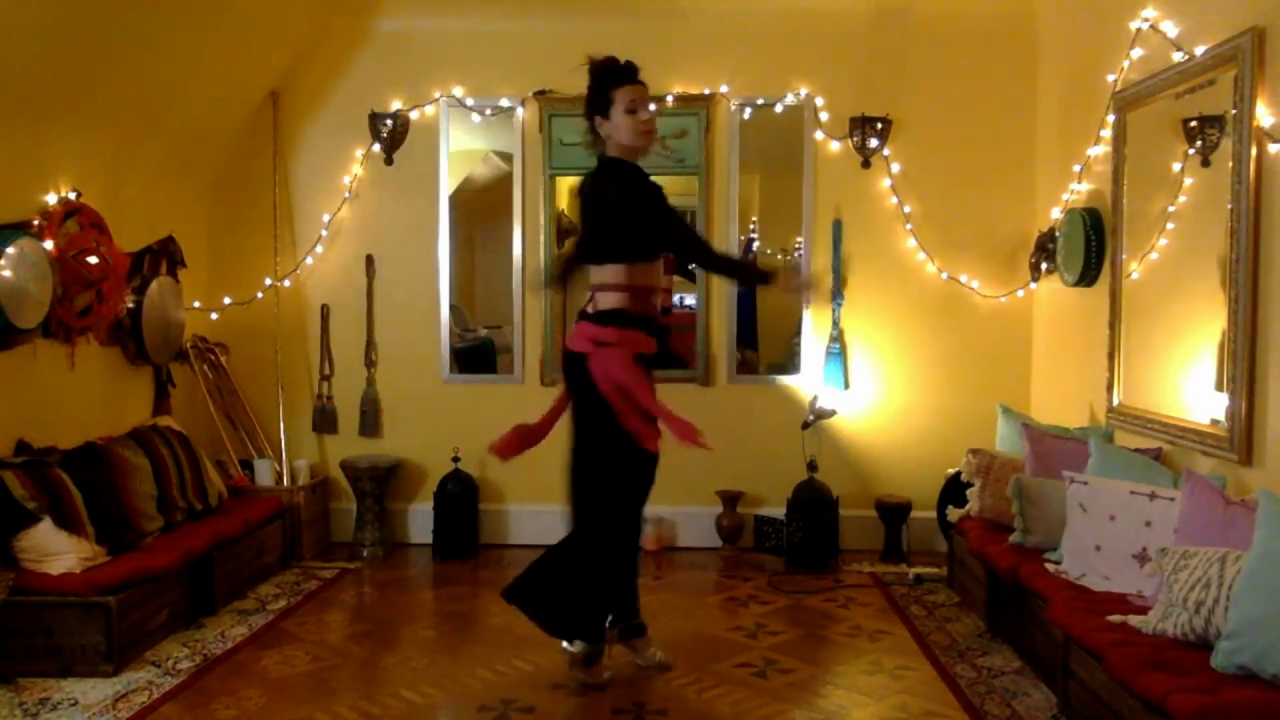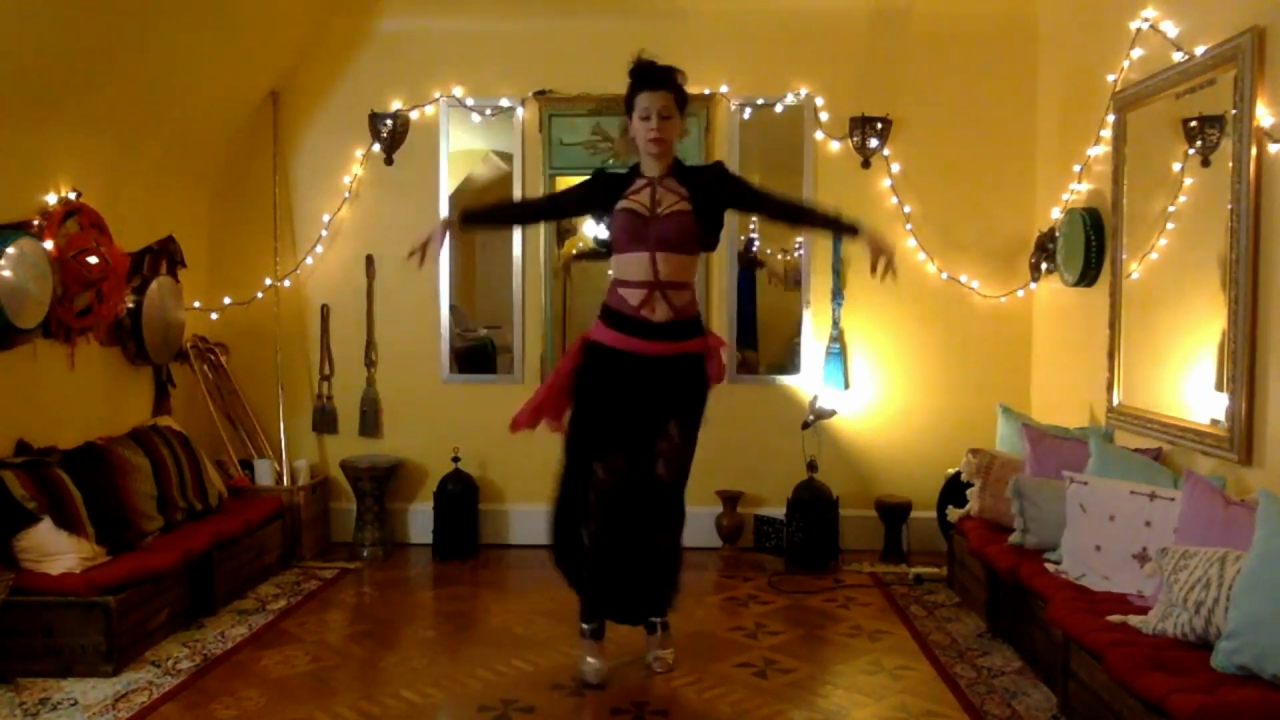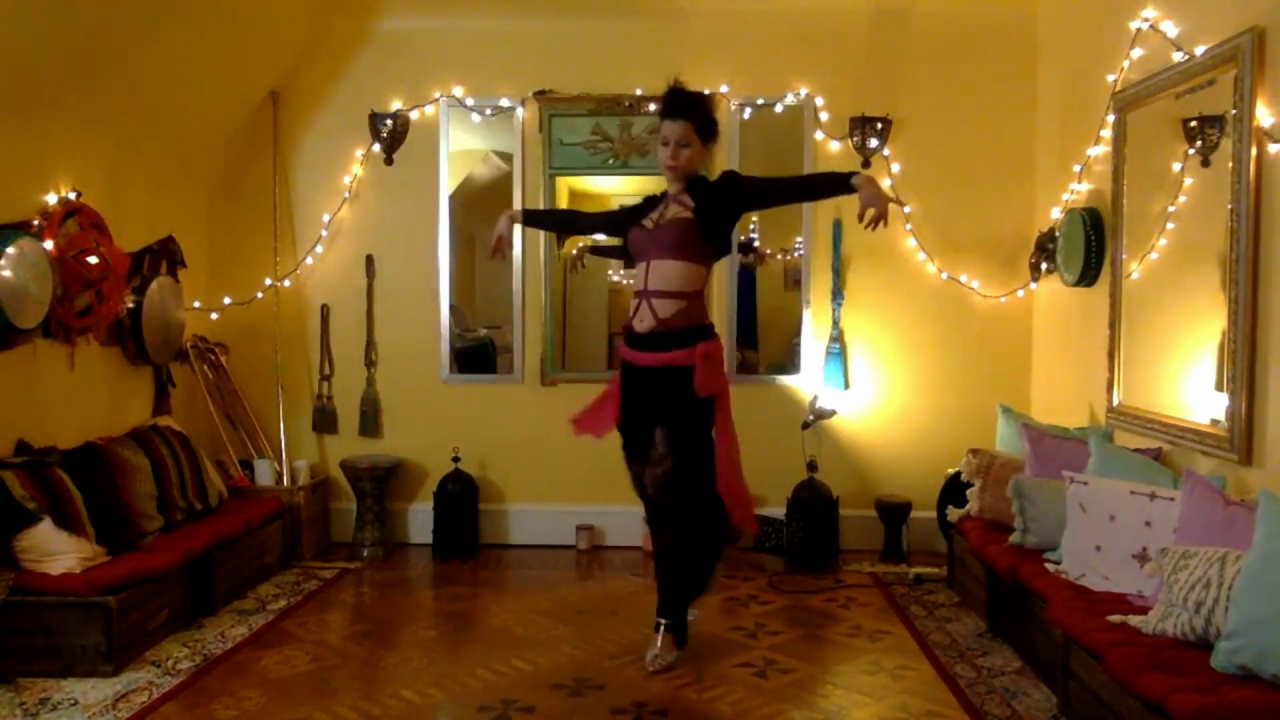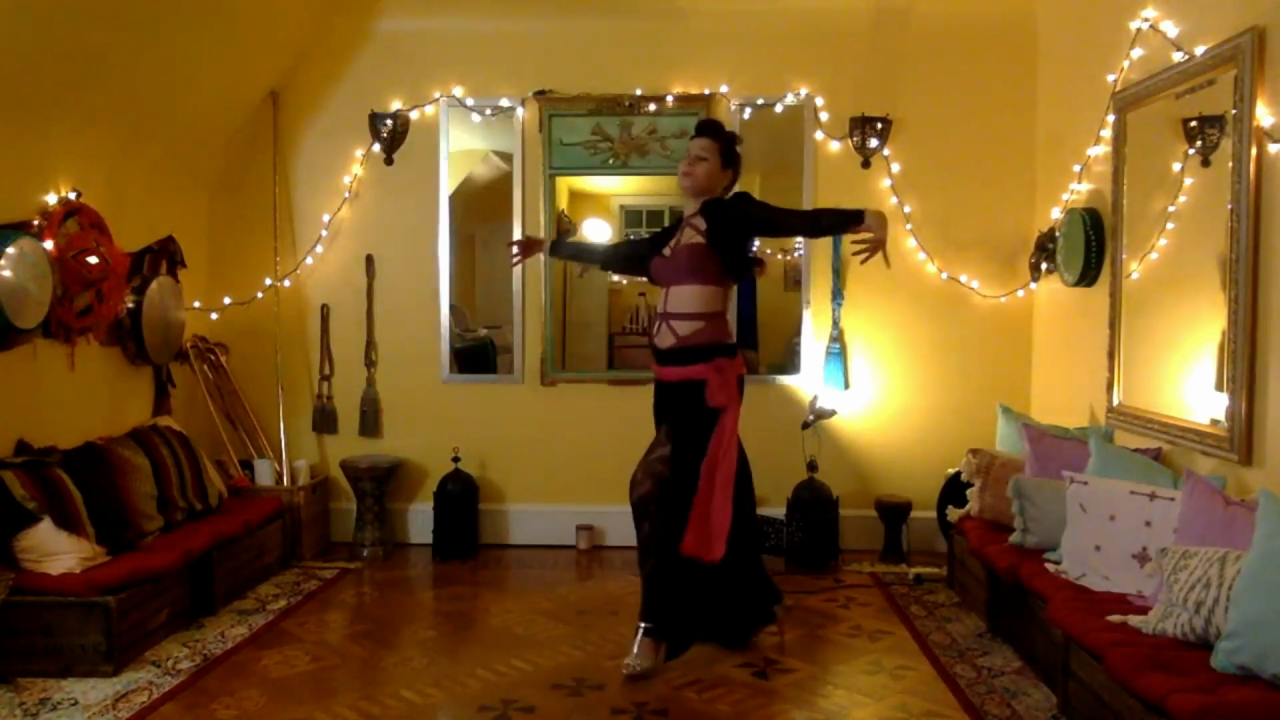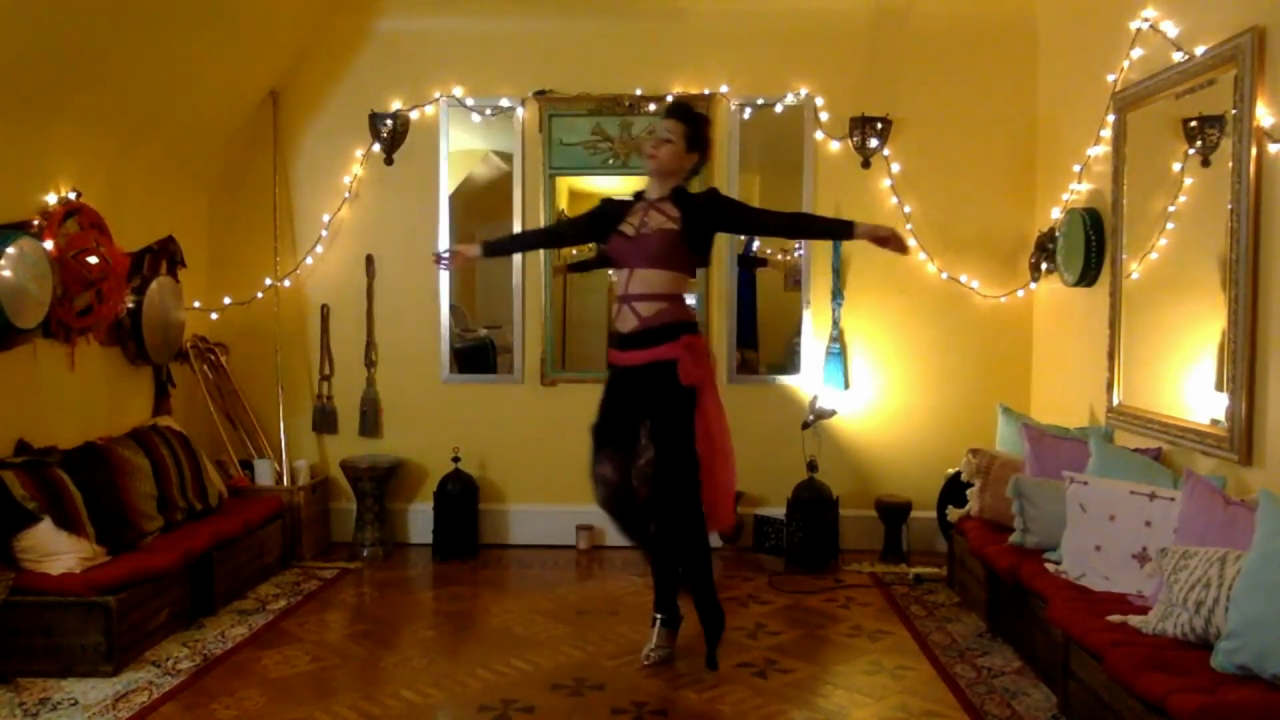
dt=0.4s
person 1, frame 1
left shoulder: (603, 184)
right shoulder: (629, 188)
left elbow: (581, 258)
right elbow: (691, 251)
left wrist: (563, 272)
right wrist: (766, 276)
left hip: (599, 345)
right hip: (616, 352)
left knee: (619, 491)
right knee: (614, 494)
left ankle: (622, 623)
right ankle: (584, 637)
person 1, frame 2
left shoulder: (708, 183)
right shoulder: (608, 187)
left elbow: (781, 208)
right elbow: (537, 209)
left wrist: (860, 232)
right wrist: (454, 220)
left hip: (682, 354)
right hip: (615, 349)
left knee: (664, 490)
right knee: (605, 488)
left ankle: (656, 619)
right ankle: (592, 626)
person 1, frame 3
left shoulder: (719, 196)
right shoulder: (647, 210)
left elbow: (795, 187)
right elbow: (585, 221)
left wrist: (859, 181)
right wrist: (518, 215)
left hip: (686, 360)
right hip: (638, 359)
left knee: (670, 490)
right knee: (651, 486)
left ankle: (670, 625)
right ankle: (685, 580)
person 1, frame 4
left shoulder: (733, 216)
right shoulder: (671, 234)
left elbow: (802, 222)
right elbow: (614, 255)
left wrist: (868, 217)
right wrist: (551, 244)
left hip: (708, 374)
right hip: (672, 377)
left knee: (651, 490)
right knee: (712, 496)
left ankle: (655, 629)
right ankle: (755, 607)
person 1, frame 5
left shoulder: (700, 207)
right shoulder: (616, 212)
left elbow: (775, 223)
right elbow: (552, 234)
left wrist: (858, 229)
right wrist: (480, 250)
left hip: (670, 358)
right hip: (626, 363)
left knee: (657, 486)
right knee: (612, 483)
left ankle: (668, 616)
right ankle: (683, 576)
